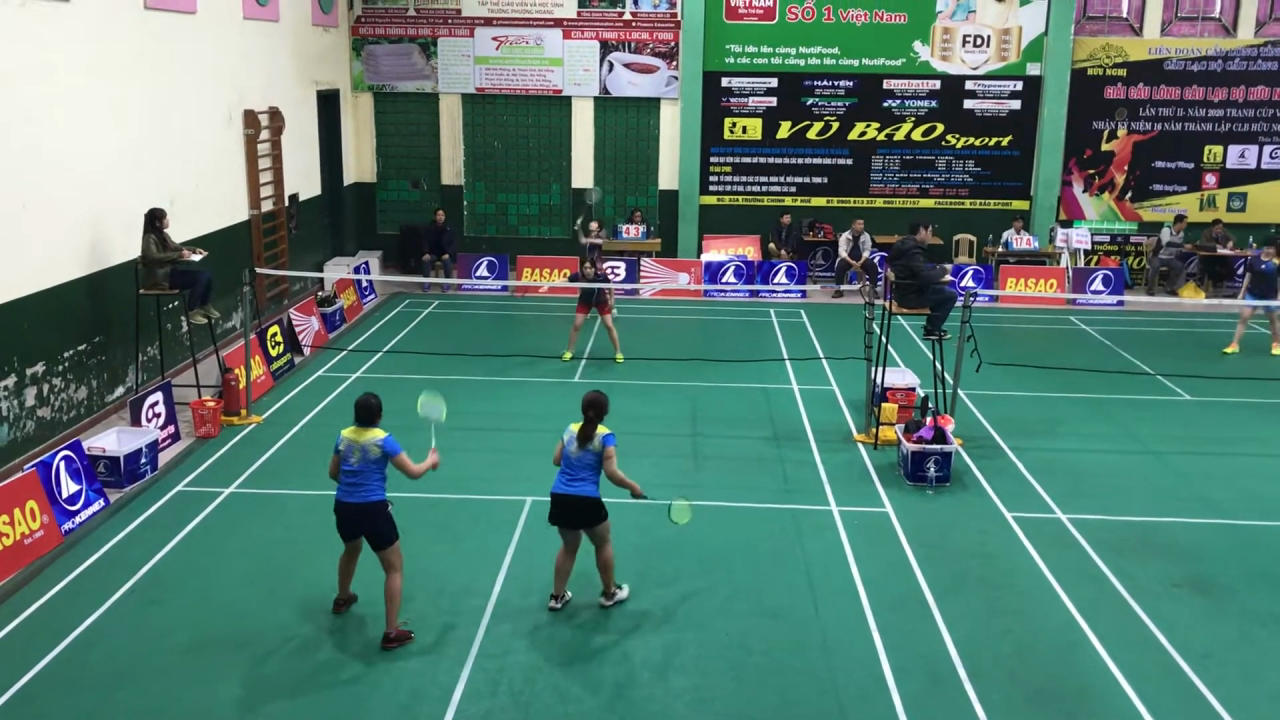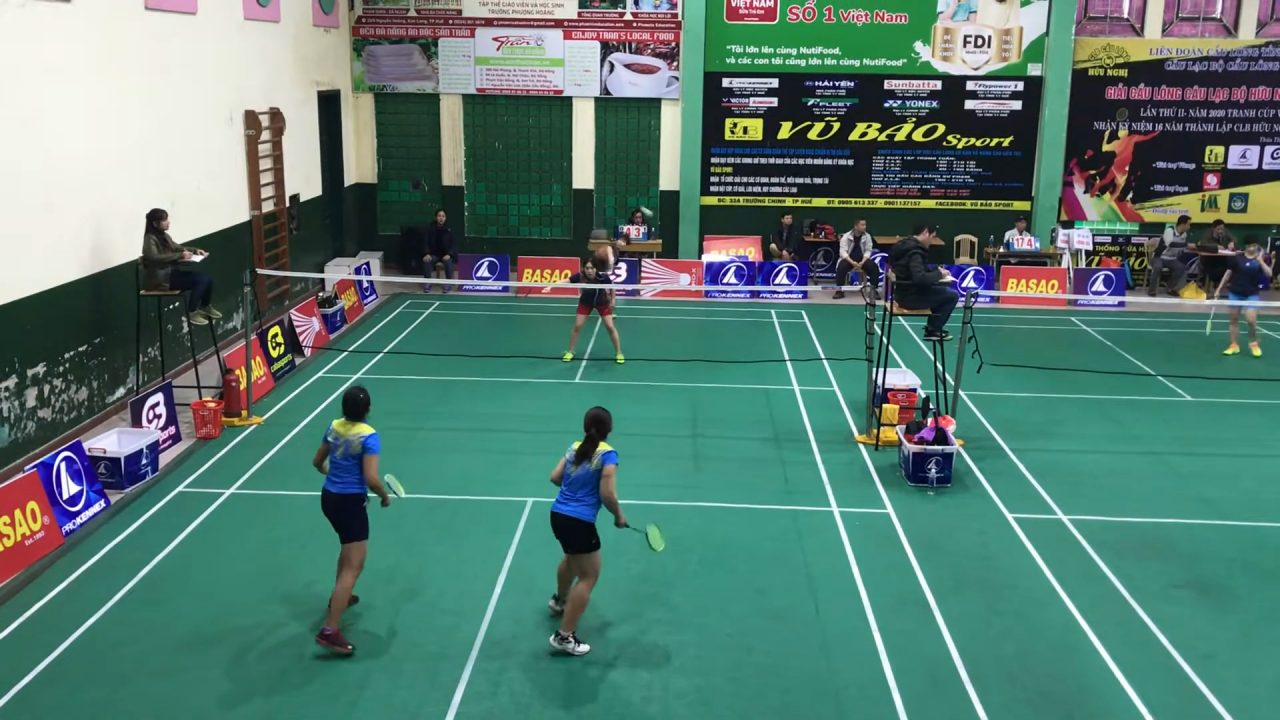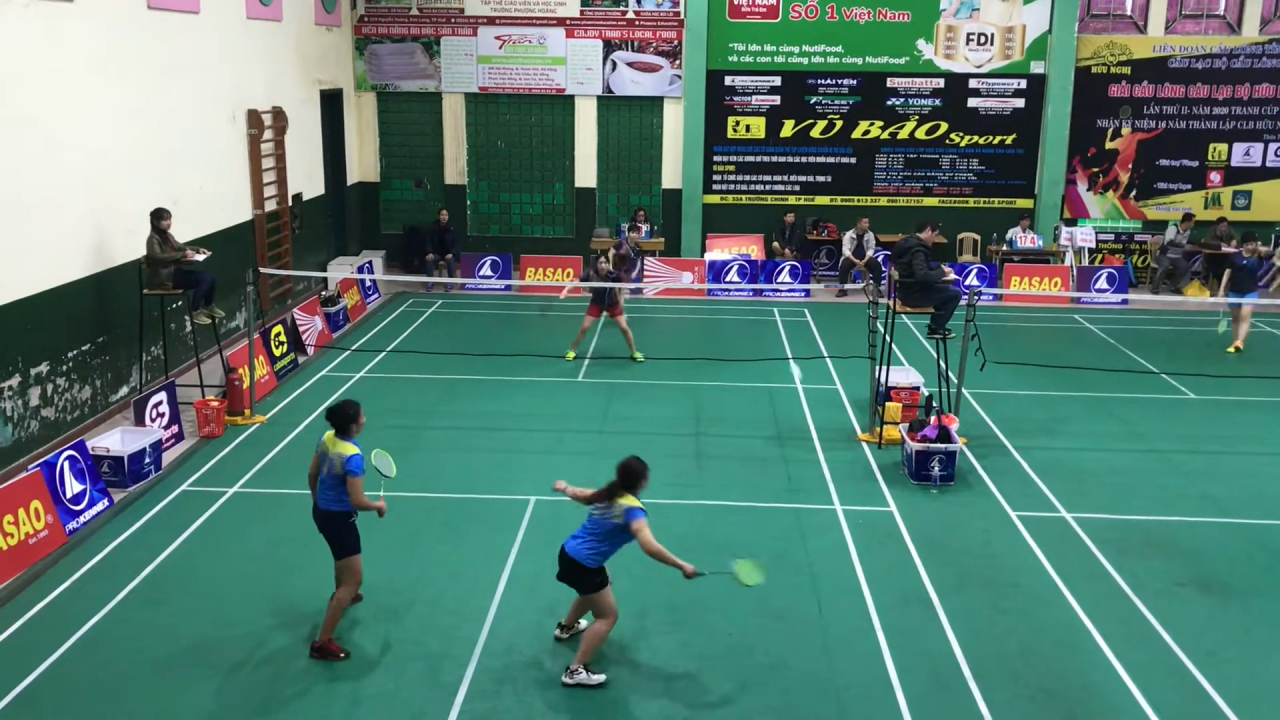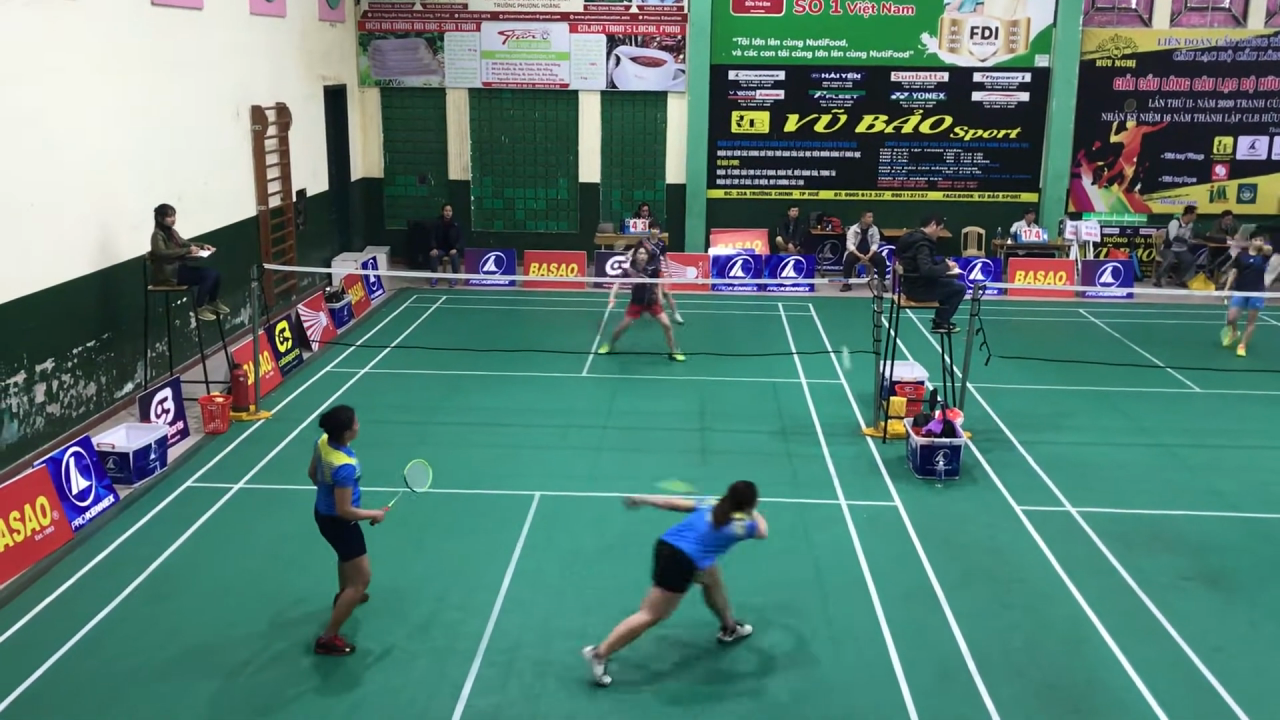
dt=0.4s
person 1, frame 1
left shoulder: (344, 437)
right shoulder: (383, 440)
left elbow: (333, 473)
right elbow: (413, 472)
right wrist: (431, 460)
left hip: (343, 507)
right hip: (372, 509)
left knee: (352, 549)
right knee: (394, 569)
left ankle: (342, 599)
right ankle: (392, 632)
person 1, frame 2
left shoulder: (334, 428)
right shoulder: (369, 436)
left elbow: (317, 462)
right elbow: (371, 479)
right wrist: (384, 495)
left hip: (329, 497)
right hip: (350, 502)
left knee: (350, 548)
right knee: (352, 568)
left ankle: (340, 598)
right ankle: (329, 631)
person 1, frame 3
left shoulder: (326, 438)
right shoulder: (352, 456)
left elbow: (312, 474)
right elbow: (357, 501)
left wrist: (315, 497)
right wrist: (379, 505)
left hip: (321, 511)
right hip: (338, 518)
left knee: (347, 553)
right knee: (353, 581)
left ankle: (340, 595)
right ankle: (322, 642)
person 1, frame 4
left shoulder: (322, 443)
right shoulder: (344, 466)
left elbow: (312, 474)
right elbow: (344, 511)
right wrist: (374, 514)
left hip: (323, 513)
right hip: (338, 522)
left knee: (347, 552)
right knee: (361, 581)
left ankle: (345, 596)
right ankle: (328, 639)
person 2, frame 1
left shoulder: (570, 430)
right shoulder: (605, 436)
left elbow: (557, 460)
right elbow: (612, 473)
right wrist: (634, 487)
left hip: (559, 497)
right hip: (586, 499)
left knee: (569, 546)
right knee: (603, 543)
left ankle: (557, 597)
right ankle: (610, 592)
person 2, frame 2
left shoulder: (574, 448)
right shoulder: (607, 454)
left elbow: (556, 477)
right elbow: (607, 494)
right wrist: (619, 515)
left hip: (558, 515)
right hip: (580, 521)
left knee: (572, 557)
right knee: (588, 577)
left ankle: (560, 600)
right ankle: (564, 636)
person 2, frame 3
left shoulder: (607, 494)
right shoulder: (632, 509)
left elbow: (580, 496)
right elbow: (649, 547)
left wrist: (564, 487)
right wrist: (681, 566)
left hip: (569, 553)
right hip: (583, 564)
left knee: (600, 588)
right knee: (608, 616)
left ankle: (566, 627)
right ankle: (575, 671)
person 2, frame 4
left shoulder: (710, 505)
right shoulder: (744, 524)
left elbow: (672, 503)
right elbow: (763, 532)
left wrist: (641, 499)
right wrist: (755, 514)
left hip: (668, 547)
right hip: (684, 563)
left knee: (712, 579)
right knee: (650, 616)
left ankle: (729, 628)
right ankle: (599, 654)
